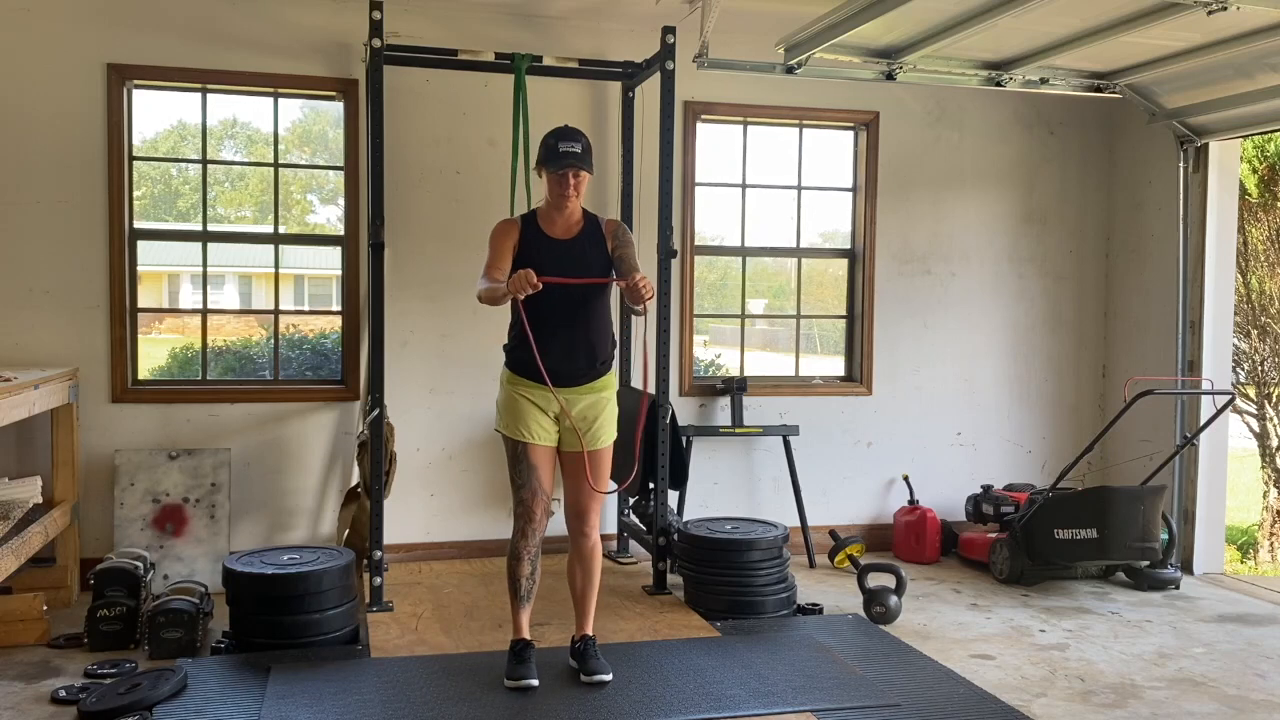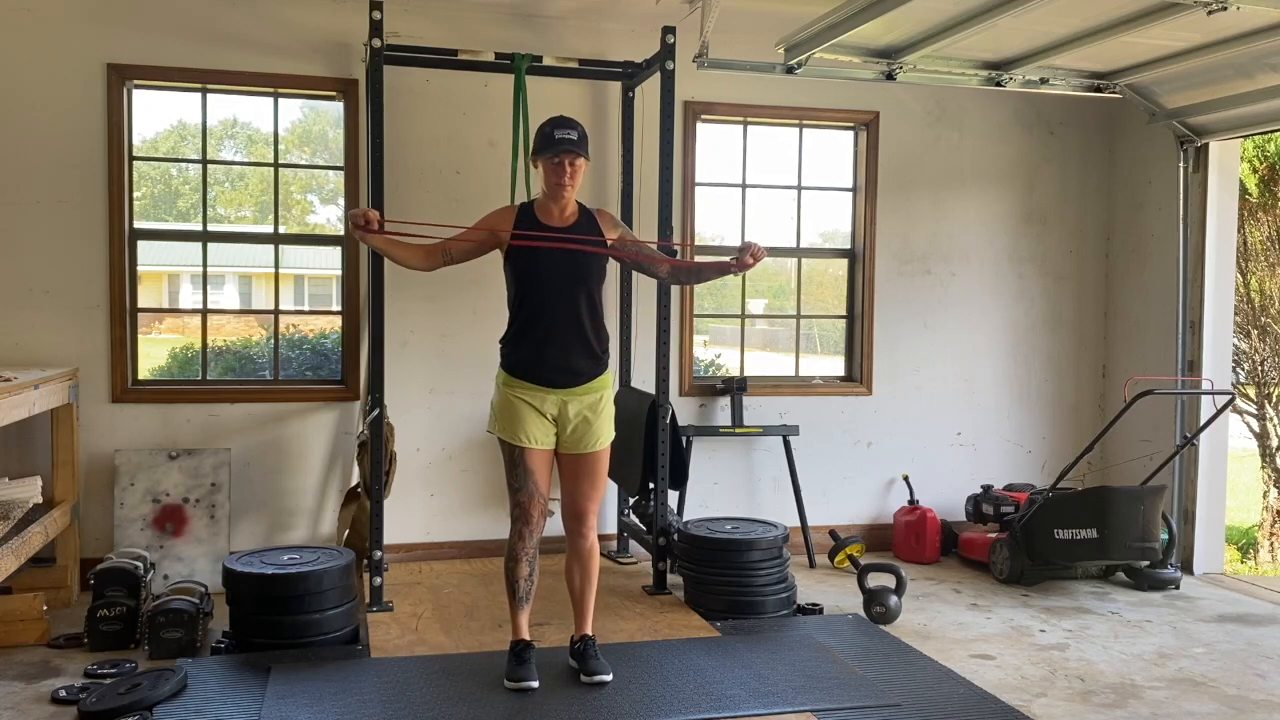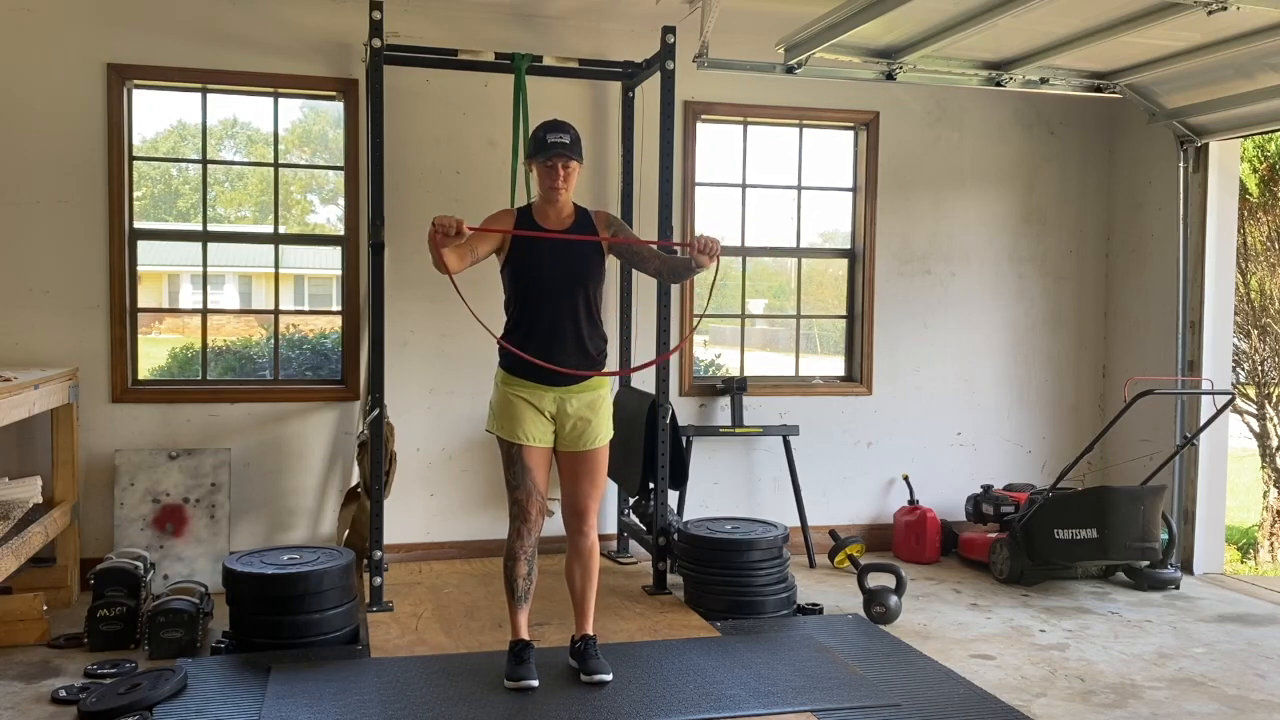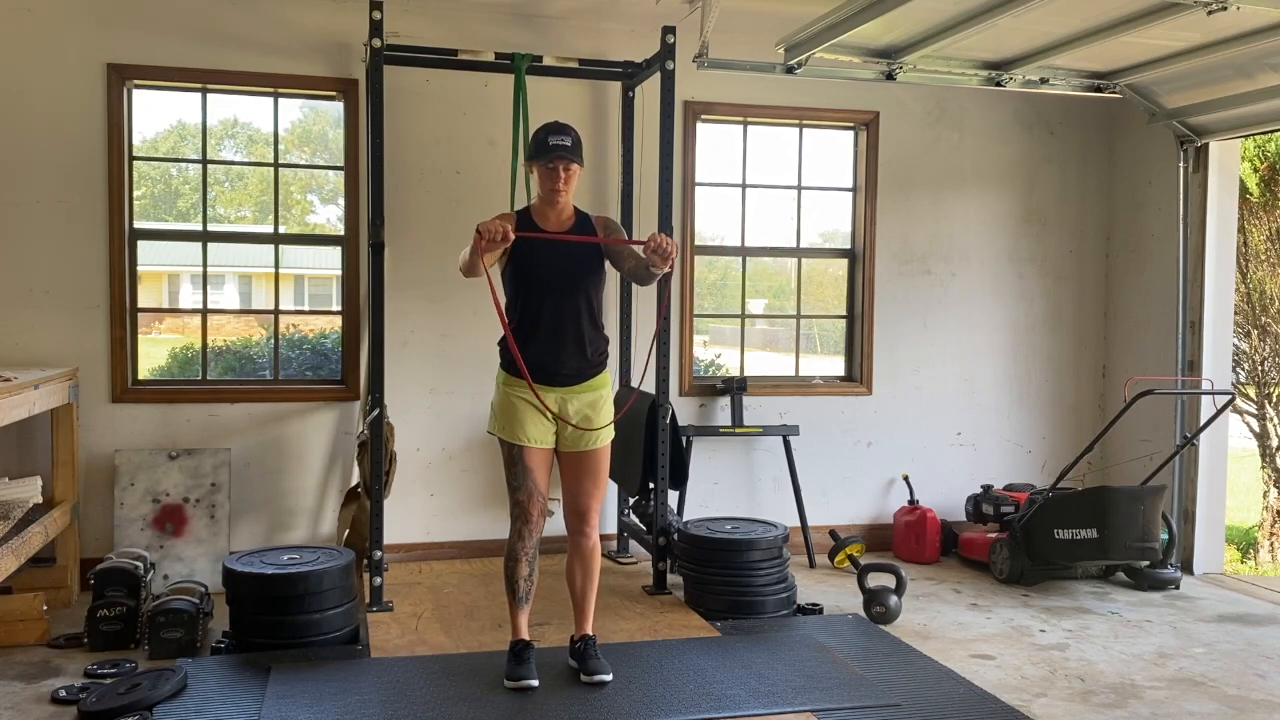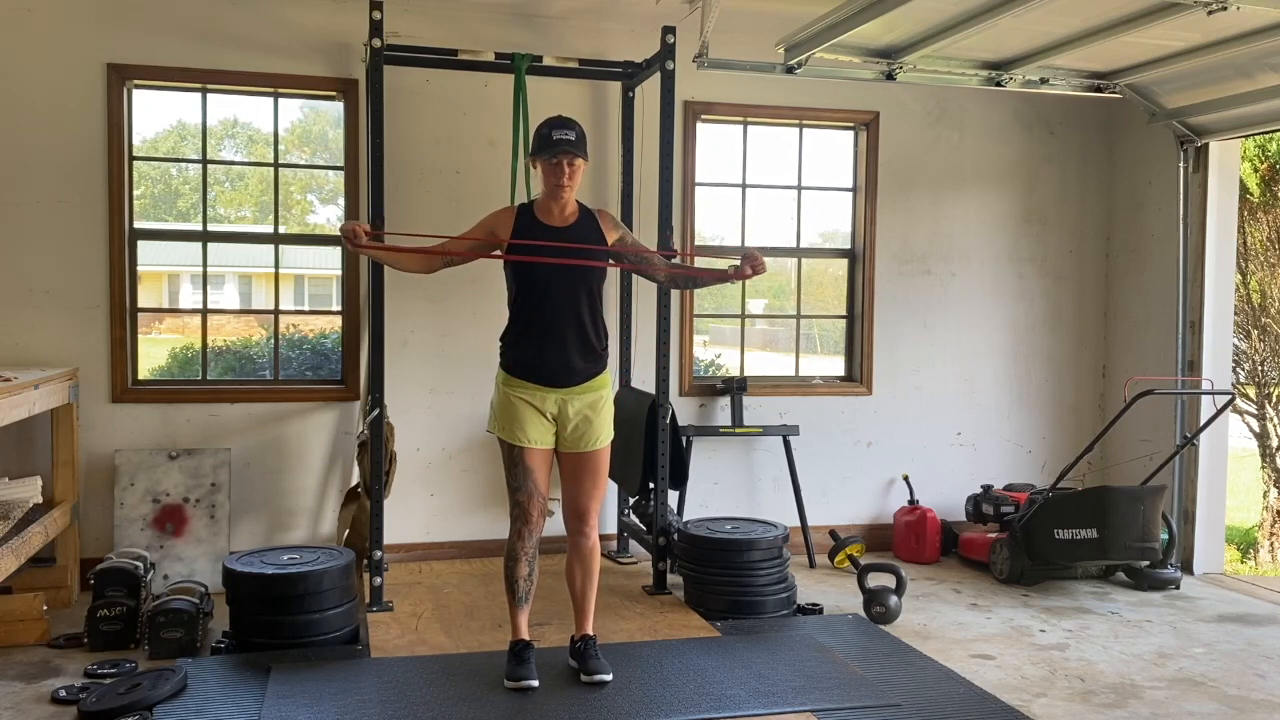
dt=1s
person 1, frame 1
left shoulder: (610, 232)
right shoulder: (512, 230)
left elbow: (634, 286)
right elbow: (485, 288)
left wrist: (641, 292)
right wrist: (507, 286)
left hip: (593, 392)
right hip: (529, 390)
left knee: (586, 524)
right knee: (530, 520)
left ankle: (584, 639)
right ankle: (521, 642)
person 1, frame 2
left shoulder: (603, 226)
right shoulder: (508, 222)
left elbow: (667, 269)
right elbow: (433, 256)
left wrist: (730, 265)
right wrist: (371, 237)
left hip: (589, 392)
right hip: (524, 391)
left knee: (584, 524)
right knee: (526, 522)
left ankle: (584, 639)
right ankle: (520, 643)
person 1, frame 3
left shoulder: (601, 225)
right shoulder: (507, 224)
left elbow: (661, 266)
right elbow: (453, 262)
left wrist: (693, 261)
right wrist: (440, 243)
left hip: (588, 390)
right hip: (523, 390)
left knee: (584, 522)
right knee: (526, 520)
left ankle: (584, 638)
right ankle: (520, 642)
person 1, frame 4
left shoulder: (600, 229)
right shoulder: (508, 227)
left elbow: (638, 272)
right elbow: (470, 268)
left wrist: (659, 260)
right wrist: (479, 249)
left hip: (588, 391)
right hip: (525, 391)
left knee: (585, 523)
right knee: (526, 521)
left ankle: (584, 638)
right ankle: (520, 642)
person 1, frame 5
left shoulder: (603, 226)
right shoulder: (507, 223)
left elbow: (665, 271)
right elbow: (432, 258)
left wrist: (731, 273)
right wrist: (368, 248)
left hip: (588, 391)
right hip: (524, 391)
left knee: (584, 523)
right knee: (526, 521)
left ankle: (584, 638)
right ankle: (520, 643)
